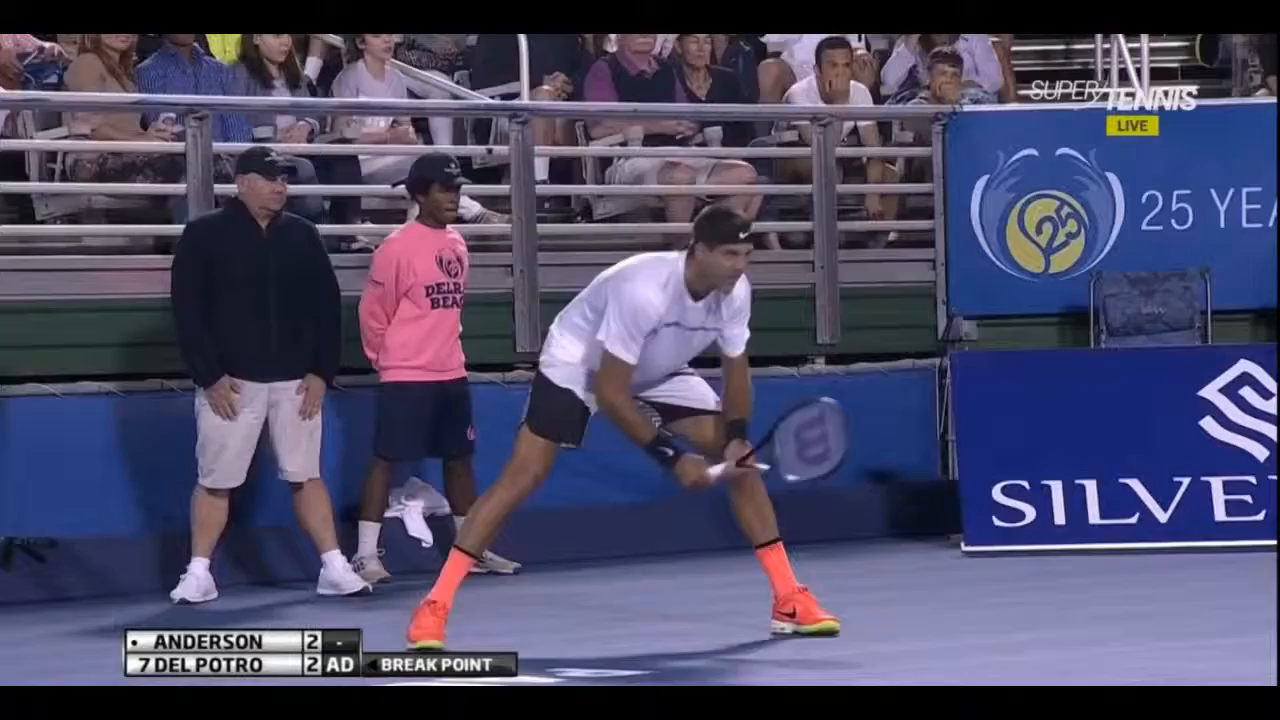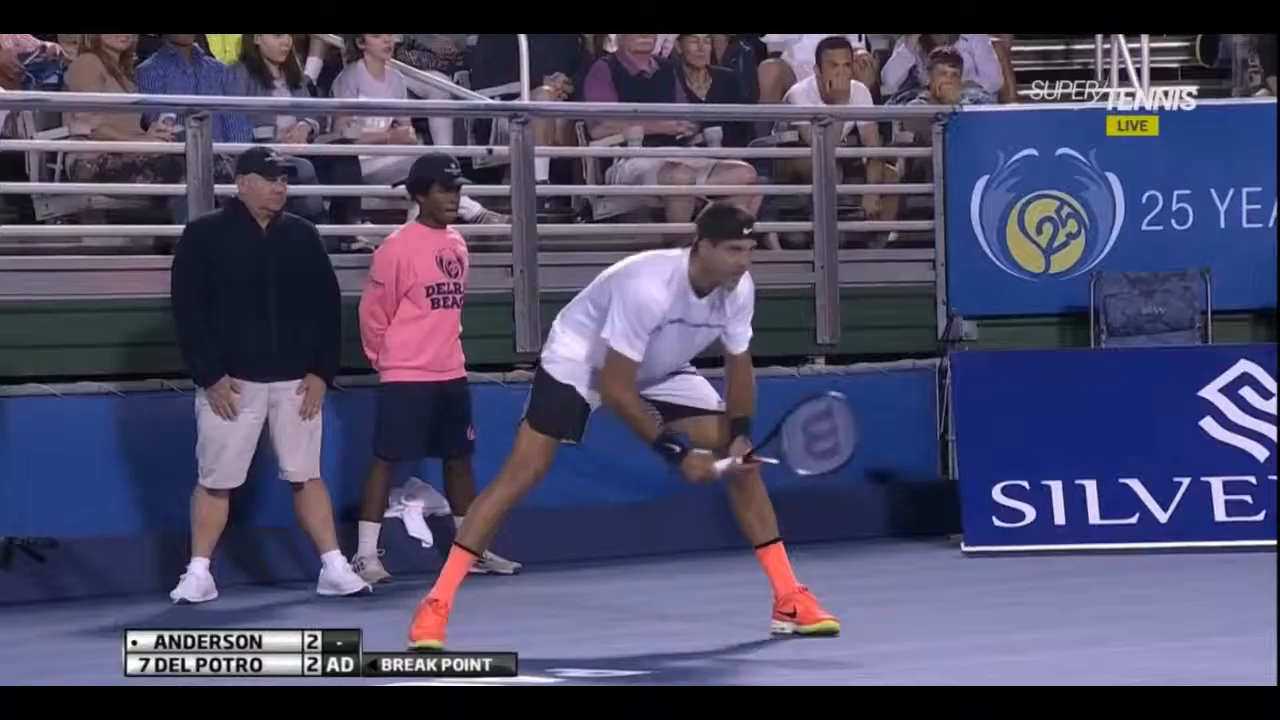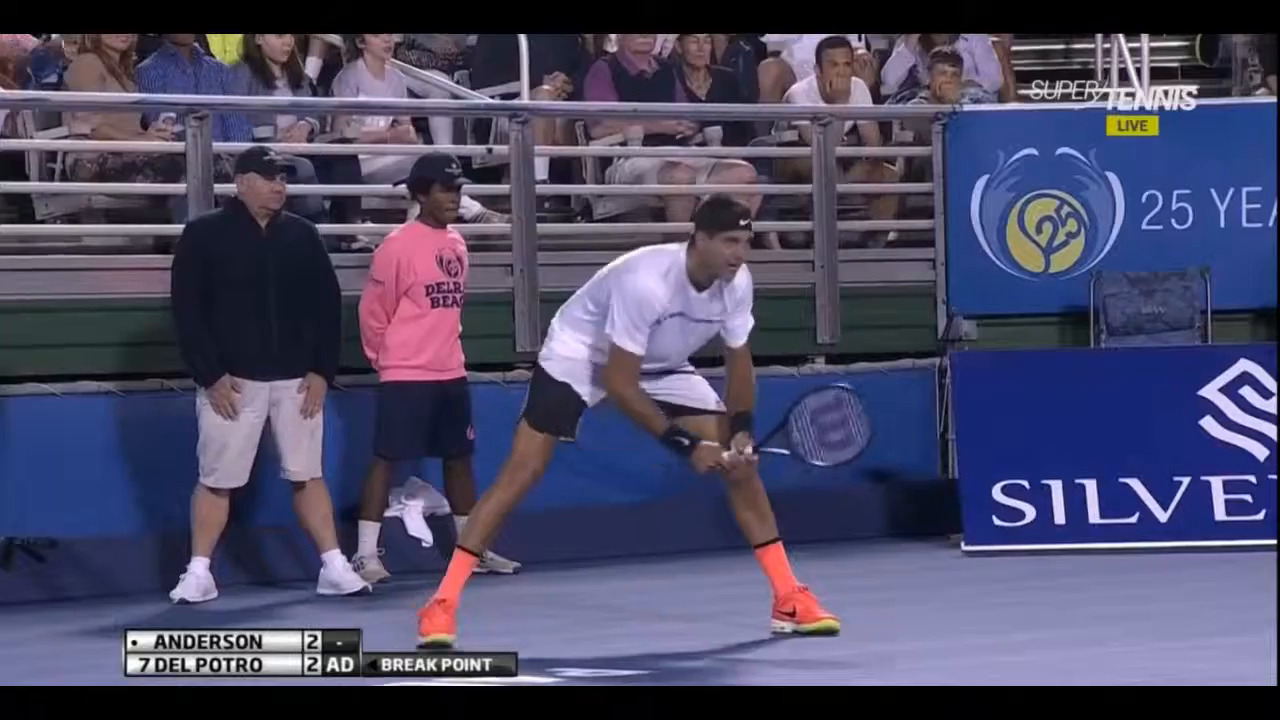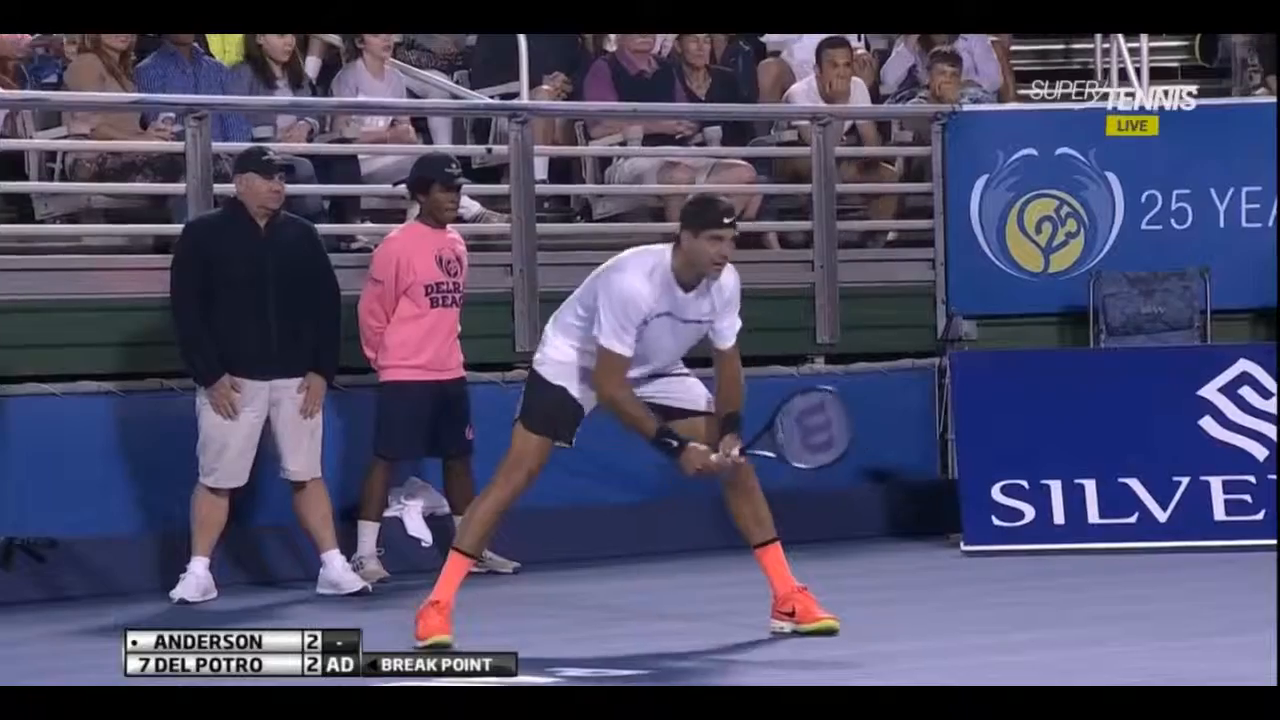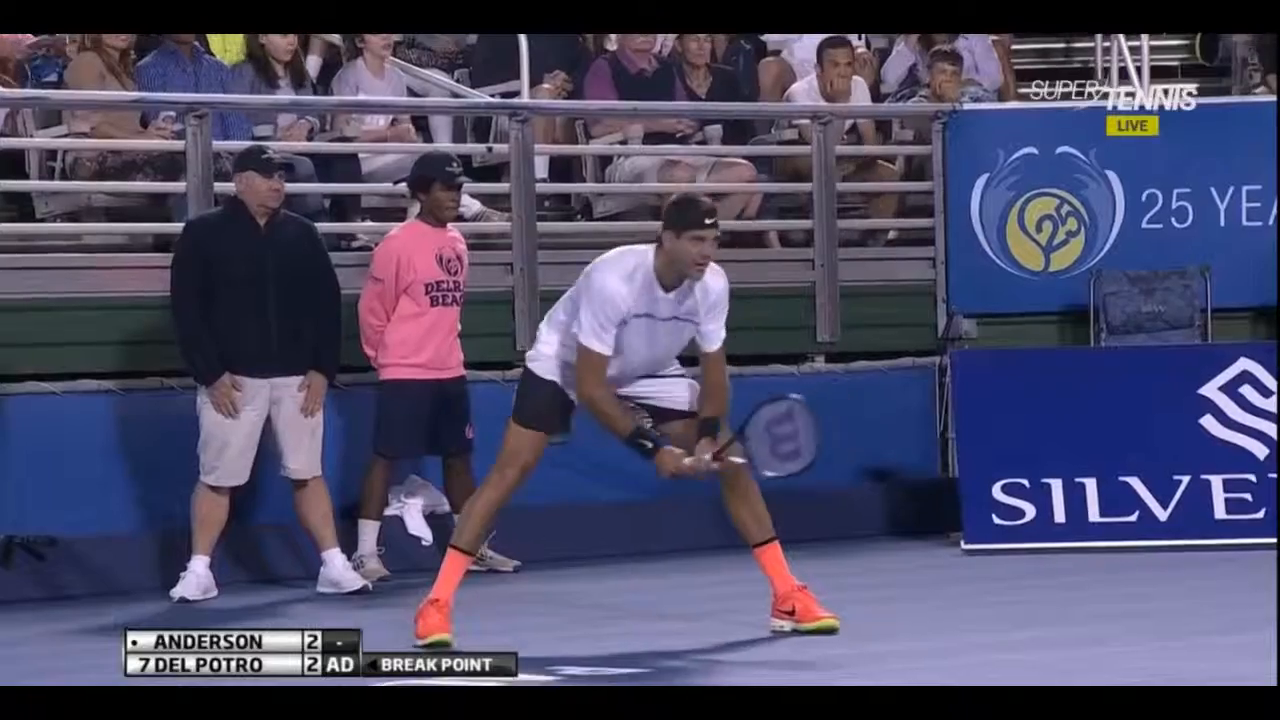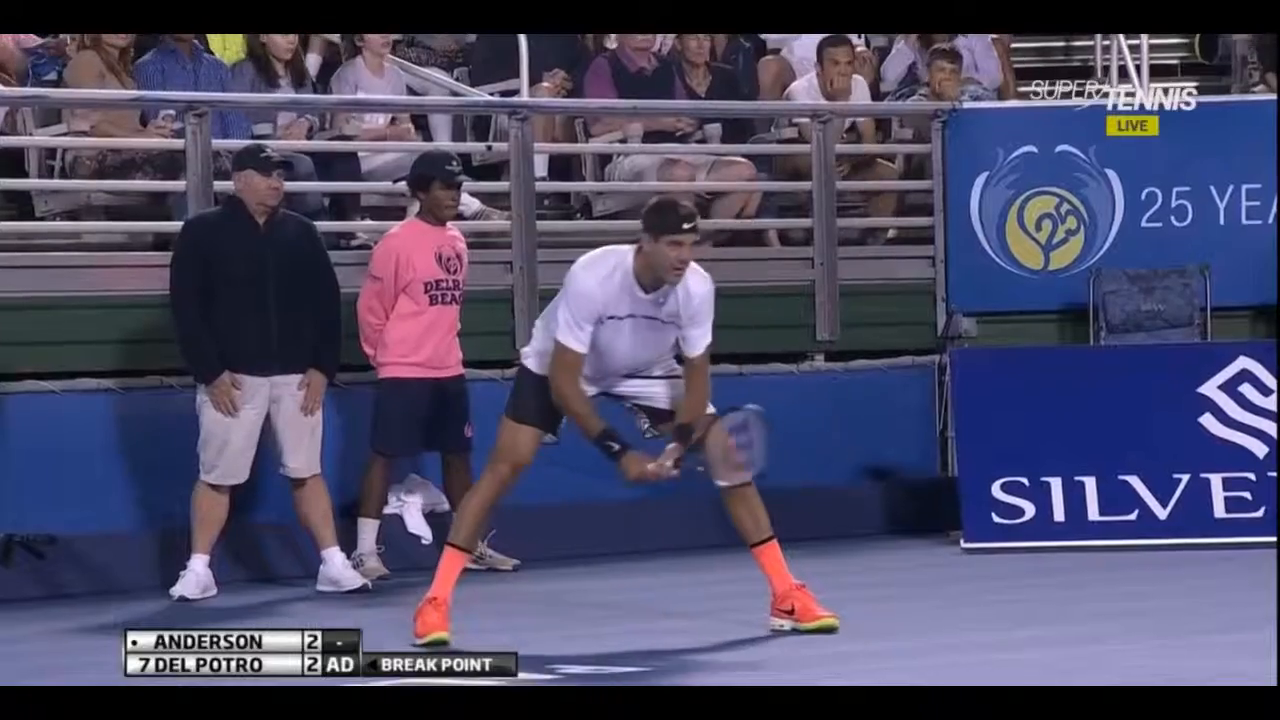
dt=0.1s
person 1, frame 1
left shoulder: (303, 235)
right shoulder: (204, 234)
left elbow: (327, 305)
right elbow: (186, 309)
left wrist: (322, 372)
right wrist: (209, 376)
left hip: (296, 380)
right hip: (229, 381)
left knee: (306, 476)
right knee: (215, 480)
left ankle: (334, 568)
right ankle: (198, 574)
person 1, frame 2
left shoulder: (303, 235)
right shoulder: (204, 234)
left elbow: (327, 305)
right elbow: (187, 309)
left wrist: (323, 372)
right wrist: (209, 376)
left hip: (296, 381)
right hip: (230, 382)
left knee: (306, 476)
right knee: (215, 479)
left ankle: (334, 568)
right ankle: (198, 574)
person 1, frame 3
left shoulder: (303, 235)
right shoulder: (203, 234)
left elbow: (328, 304)
right elbow: (187, 309)
left wrist: (323, 371)
right wrist: (210, 375)
left hip: (297, 378)
right hip: (231, 380)
left knee: (307, 475)
right knee: (216, 479)
left ankle: (334, 567)
right ankle: (199, 573)
person 1, frame 4
left shoulder: (302, 235)
right shoulder: (203, 234)
left elbow: (327, 304)
right elbow: (186, 309)
left wrist: (323, 370)
right wrist: (209, 375)
left hip: (297, 378)
right hip: (230, 380)
left knee: (307, 475)
right knee: (216, 478)
left ankle: (333, 567)
right ankle: (198, 573)
person 1, frame 5
left shoulder: (302, 233)
right shoulder: (203, 233)
left elbow: (327, 302)
right elbow: (187, 308)
left wrist: (324, 368)
right wrist: (210, 373)
left hip: (298, 376)
right hip: (232, 378)
left knee: (308, 474)
right knee: (217, 477)
left ankle: (334, 565)
right ankle: (199, 571)
person 1, frame 6
left shoulder: (302, 232)
right shoulder: (202, 231)
left elbow: (327, 301)
right elbow: (186, 306)
left wrist: (324, 367)
right wrist: (210, 372)
left hip: (297, 375)
right hip: (231, 376)
left knee: (306, 472)
right knee: (216, 475)
left ankle: (333, 563)
right ankle: (198, 570)
person 2, frame 1
left shoulder: (735, 292)
right shoulder: (642, 291)
left elbow: (736, 368)
right elbow: (610, 392)
left wrist: (736, 438)
right wrist: (671, 457)
left hip: (659, 370)
right hip: (577, 362)
left knee: (739, 461)
right knee: (524, 475)
left ankle: (789, 599)
right ankle: (436, 604)
person 2, frame 2
left shoulder: (738, 289)
right shoulder: (647, 287)
left elbow: (739, 366)
right elbow: (615, 388)
left wrist: (740, 435)
right wrist: (679, 453)
left hip: (662, 368)
right hip: (579, 360)
left knee: (742, 460)
right knee: (524, 471)
left ankle: (789, 599)
right ankle: (438, 602)
person 2, frame 3
left shoulder: (737, 283)
right shoulder: (645, 282)
left elbow: (739, 360)
right elbow: (619, 383)
left wrist: (741, 430)
right wrist: (687, 445)
left hip: (660, 366)
right hip: (578, 356)
left knee: (740, 459)
right knee: (523, 471)
left ankle: (789, 598)
right ankle: (444, 601)
person 2, frame 4
left shoulder: (724, 283)
right shoulder: (632, 282)
left elbow: (728, 362)
right elbow: (609, 386)
left wrist: (729, 432)
right wrist: (676, 446)
left hip: (655, 368)
right hip: (572, 362)
left knee: (734, 460)
right knee: (518, 472)
left ankle: (788, 598)
right ankle: (439, 602)
person 2, frame 5
left shoulder: (711, 285)
right shoulder: (613, 281)
left elbow: (713, 368)
right elbow: (589, 385)
left wrist: (707, 436)
right wrist: (651, 448)
left hip: (651, 368)
right hip: (566, 364)
left knee: (730, 459)
right knee: (512, 469)
left ankle: (788, 596)
right ankle: (439, 601)
person 2, frame 6
left shoulder: (696, 288)
right shoulder: (591, 279)
left elbow: (696, 377)
right elbow: (562, 383)
left wrist: (678, 445)
right wrist: (619, 452)
left hip: (647, 368)
right hip: (560, 366)
left knee: (726, 456)
right knee: (506, 464)
left ankle: (786, 595)
right ankle: (437, 600)
person 3, frame 1
left shoulder: (457, 244)
right shoulder: (398, 246)
right elbow: (373, 310)
right wrist: (387, 358)
left hip: (452, 374)
right hip: (406, 377)
left knee: (459, 458)
right knee: (386, 459)
right ankle: (366, 554)
person 3, frame 2
left shoulder: (458, 244)
right shoulder: (398, 245)
right elbow: (373, 310)
right wrist: (388, 358)
left hip: (451, 373)
right hip: (406, 377)
left knee: (459, 458)
right knee: (386, 459)
right ankle: (366, 554)
person 3, frame 3
left shoulder: (458, 243)
right shoulder: (398, 245)
right elbow: (373, 309)
right wrist: (387, 358)
left hip: (452, 373)
right hip: (406, 377)
left knee: (460, 458)
right knee: (386, 459)
right ankle: (367, 554)
person 3, frame 4
left shoulder: (457, 244)
right shoulder: (398, 245)
right elbow: (372, 309)
right wrist: (387, 358)
left hip: (451, 373)
right hip: (405, 376)
left knee: (459, 458)
right knee: (386, 459)
right ankle: (366, 554)
person 3, frame 5
left shoulder: (458, 243)
right shoulder: (398, 243)
right elbow: (372, 307)
right wrist: (386, 356)
left hip: (451, 372)
right hip: (405, 375)
left knee: (458, 457)
right knee: (386, 458)
right ankle: (366, 553)
person 3, frame 6
left shoulder: (457, 241)
right shoulder: (397, 242)
right elbow: (371, 306)
right wrist: (386, 354)
left hip: (449, 370)
right hip: (404, 373)
left knee: (458, 455)
right knee: (384, 456)
left ankle: (470, 545)
right ankle: (365, 551)
